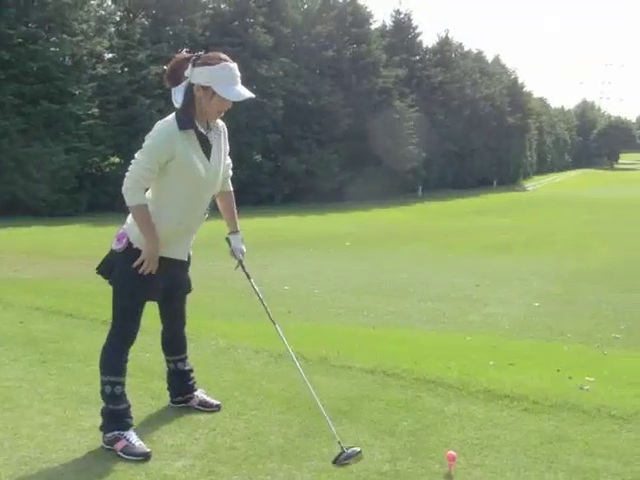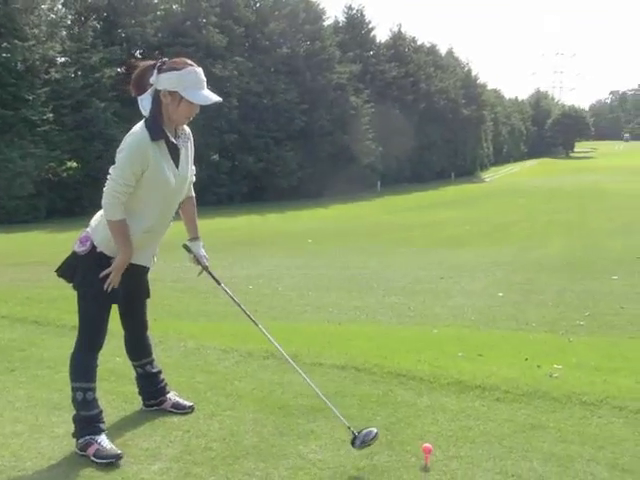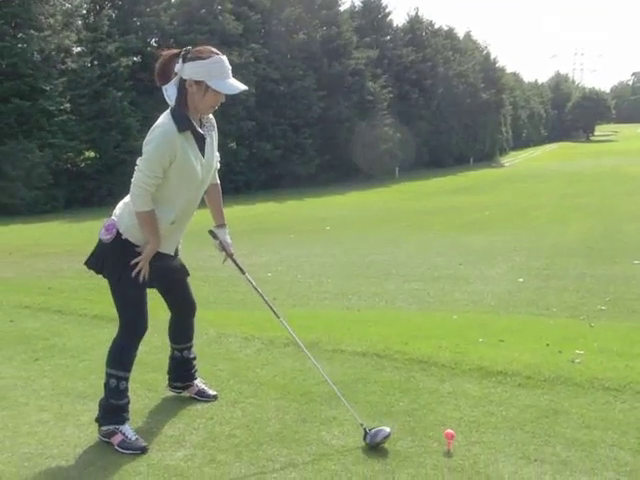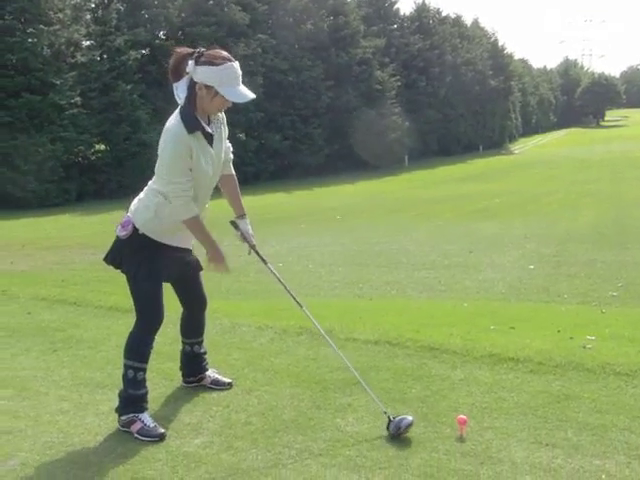
dt=0.4s
person 1, frame 1
left shoulder: (218, 131)
right shoulder: (168, 132)
left elbow: (222, 185)
right elbow: (132, 188)
left wrist: (234, 234)
right wrist: (151, 244)
left hip: (177, 249)
right hip: (142, 248)
left knee: (175, 323)
right knee: (123, 332)
left ankle: (182, 391)
right ankle: (115, 426)
person 1, frame 2
left shoulder: (185, 137)
right shoulder: (140, 142)
left elbow: (185, 193)
right elbow: (112, 202)
left wrist: (195, 241)
right wrist: (124, 255)
left hip: (139, 255)
right hip: (105, 253)
left knee: (137, 328)
right knee: (91, 338)
left ankle: (154, 394)
right ankle: (88, 431)
person 1, frame 3
left shoulder: (208, 125)
right shoulder: (167, 133)
left elbow: (210, 179)
right elbow: (141, 194)
left wrist: (221, 228)
right wrist: (152, 245)
left hip: (164, 242)
right hip: (130, 241)
left knee: (185, 309)
right knee: (134, 326)
left ankle: (182, 378)
right ankle: (111, 419)
person 1, frame 4
left shoulder: (216, 121)
right shoulder: (178, 135)
left elbow: (225, 170)
right elbow: (182, 204)
left wrist: (242, 220)
right wrist: (211, 247)
left hip: (178, 237)
right hip: (147, 235)
left knee: (196, 304)
right knee: (150, 318)
left ankle: (195, 371)
right ankle: (131, 409)
